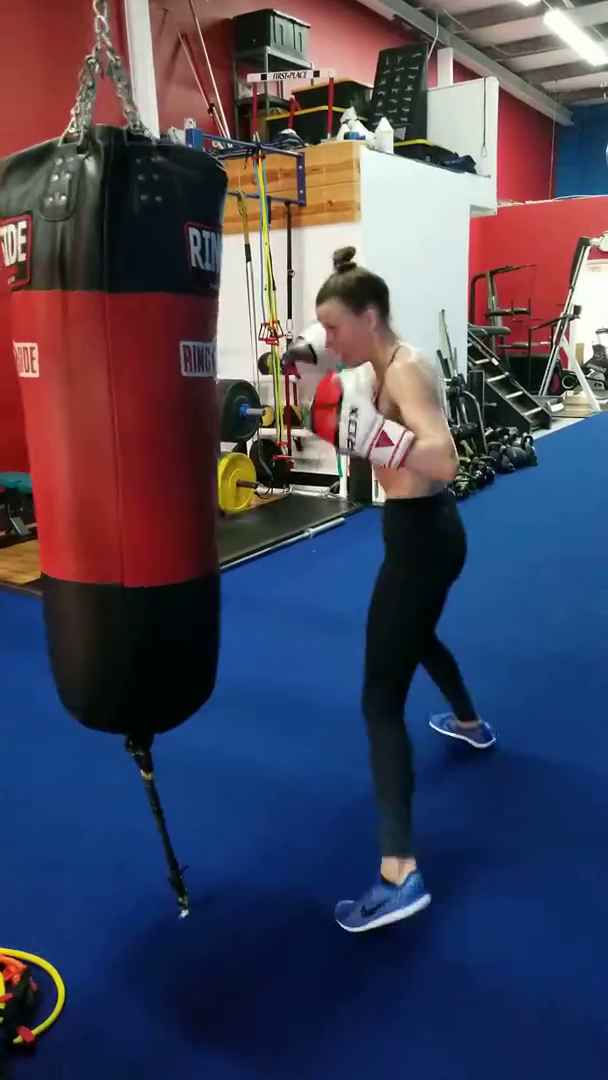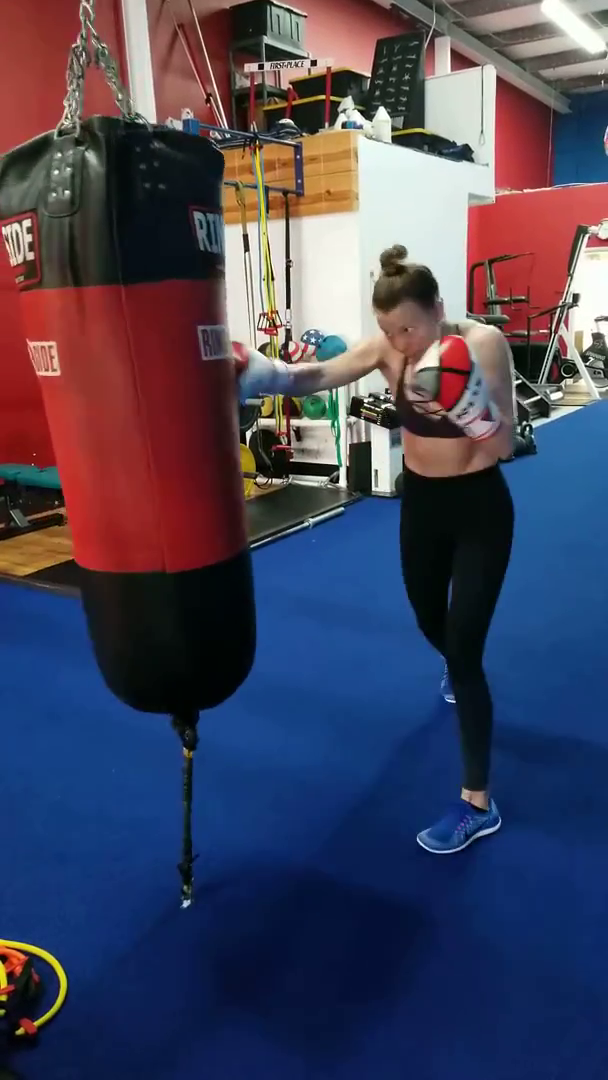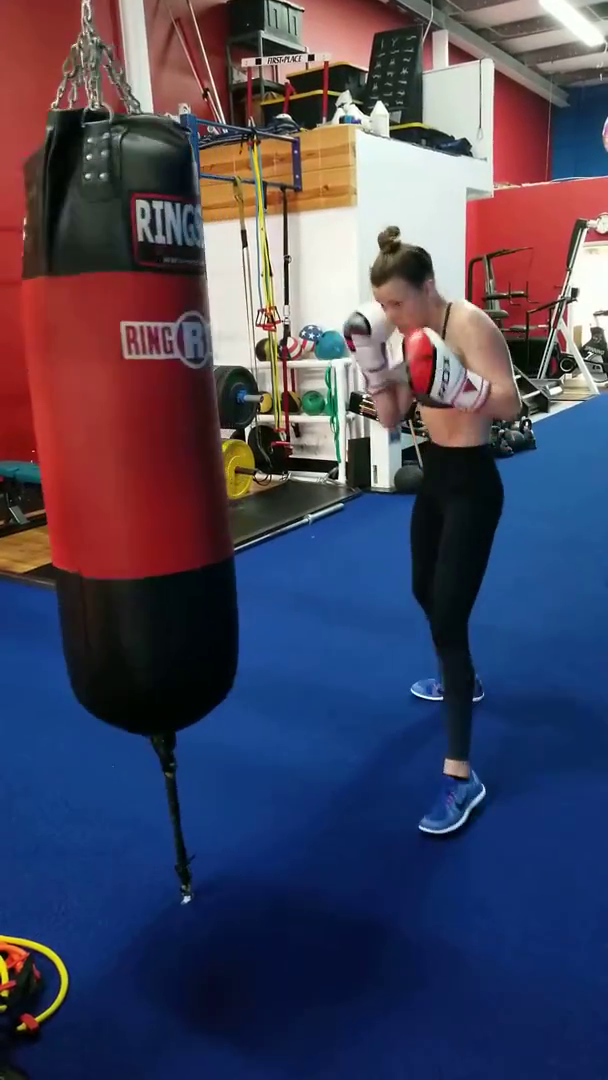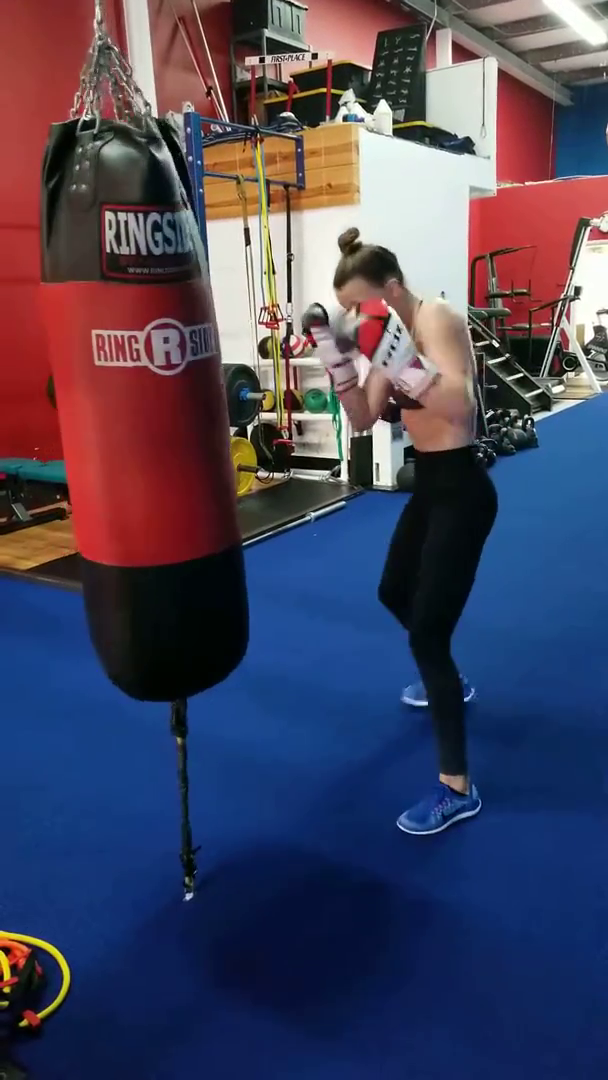
dt=0.5s
person 1, frame 1
left shoulder: (404, 370)
right shoulder: (390, 366)
left elbow: (441, 464)
left wrist: (362, 426)
right wrist: (326, 398)
left hip: (417, 543)
right hip: (435, 532)
left knee: (380, 702)
right knee: (416, 636)
left ankle: (400, 875)
right ankle: (469, 724)
person 1, frame 2
left shoulder: (485, 342)
right shoulder: (389, 350)
left elbow: (503, 446)
right elbow: (321, 375)
left wrist: (466, 399)
right wrist: (269, 373)
left hip: (481, 509)
right hip: (421, 504)
left knee: (465, 656)
right knee: (430, 622)
left ankle: (477, 804)
right ankle: (461, 664)
person 1, frame 3
left shoulder: (469, 322)
right shoulder: (414, 337)
left elbow: (509, 407)
right elbow: (390, 416)
left wrist: (448, 374)
right wrist: (370, 355)
left hip: (471, 482)
right hip: (434, 474)
left knee: (446, 616)
right knee: (425, 590)
left ankle: (460, 775)
right ankle: (463, 679)
person 1, frame 4
left shoulder: (436, 318)
right shoulder: (390, 334)
left elbow: (458, 406)
right elbow: (362, 419)
left wrist: (396, 357)
right wrist: (336, 354)
left hip: (461, 490)
right hip: (429, 485)
left knee: (427, 635)
right knee: (395, 593)
left ankle: (456, 787)
right ankle: (449, 684)
